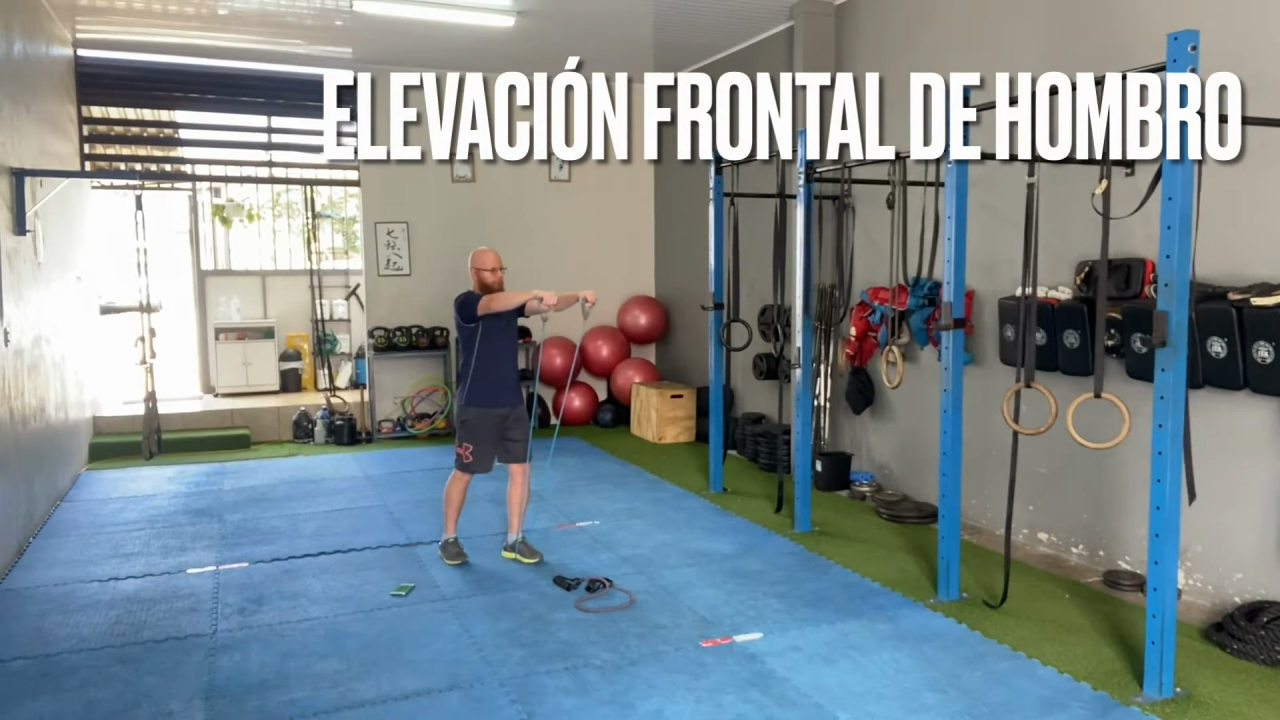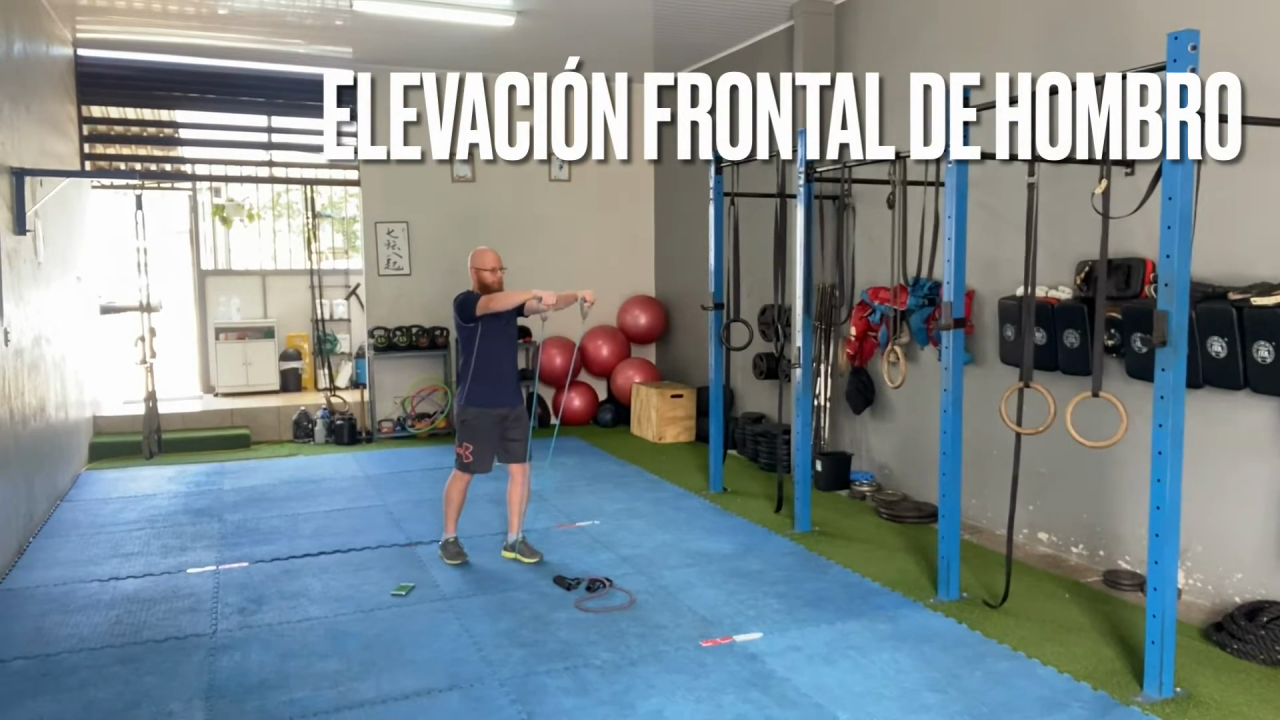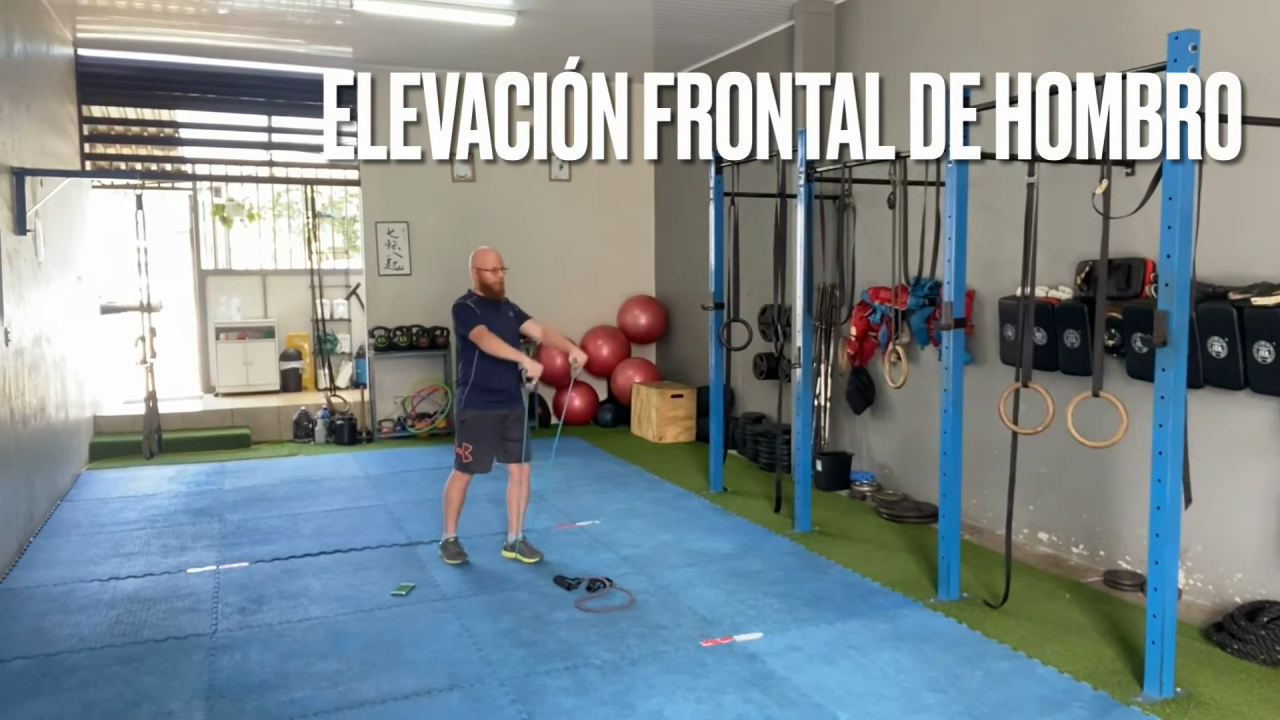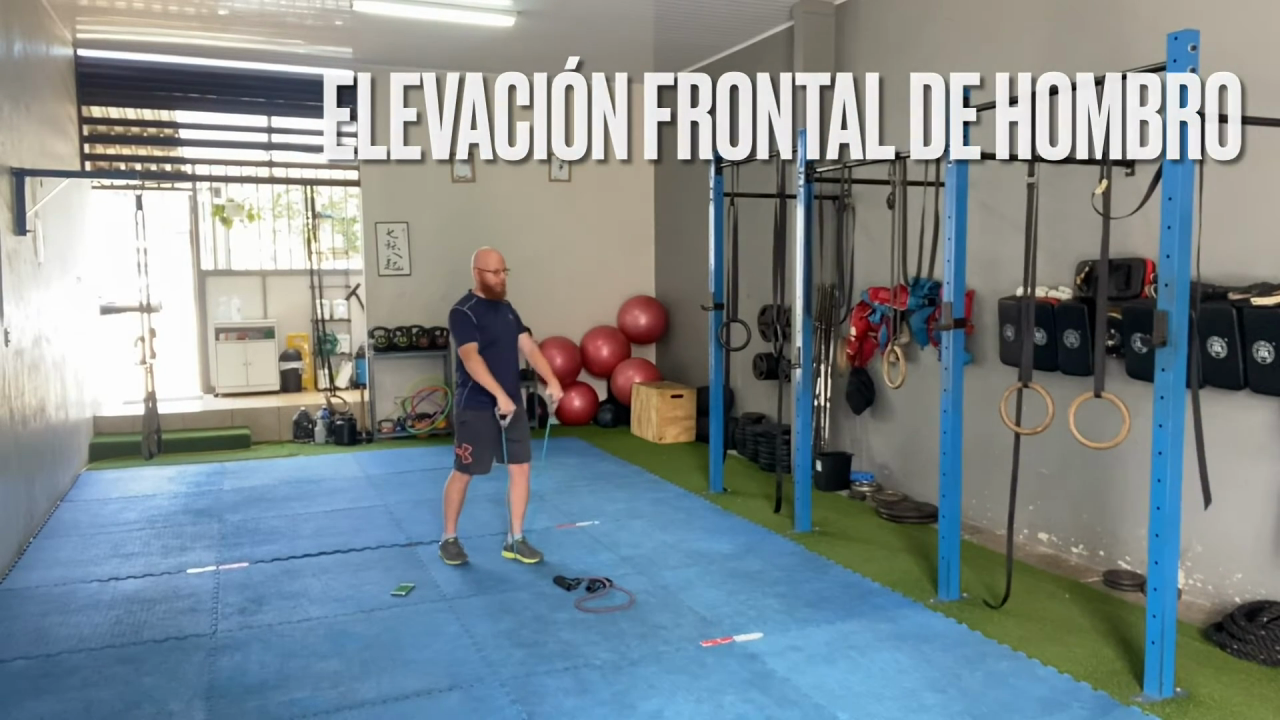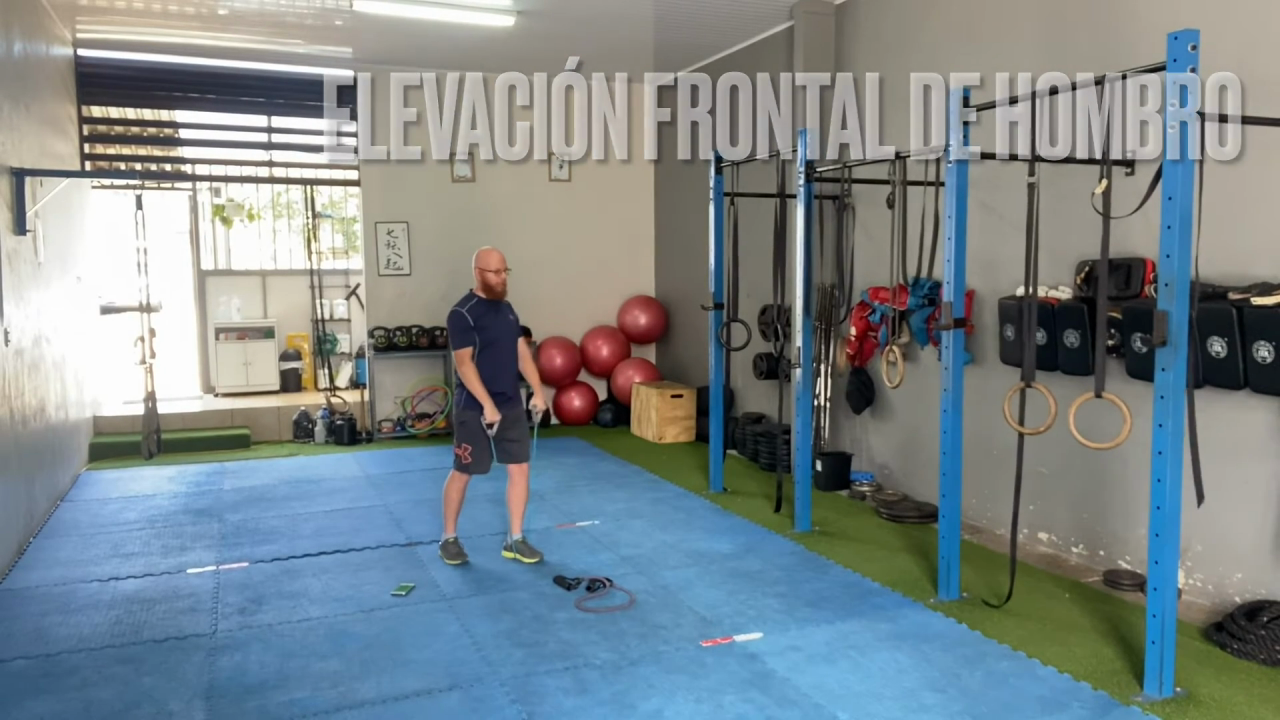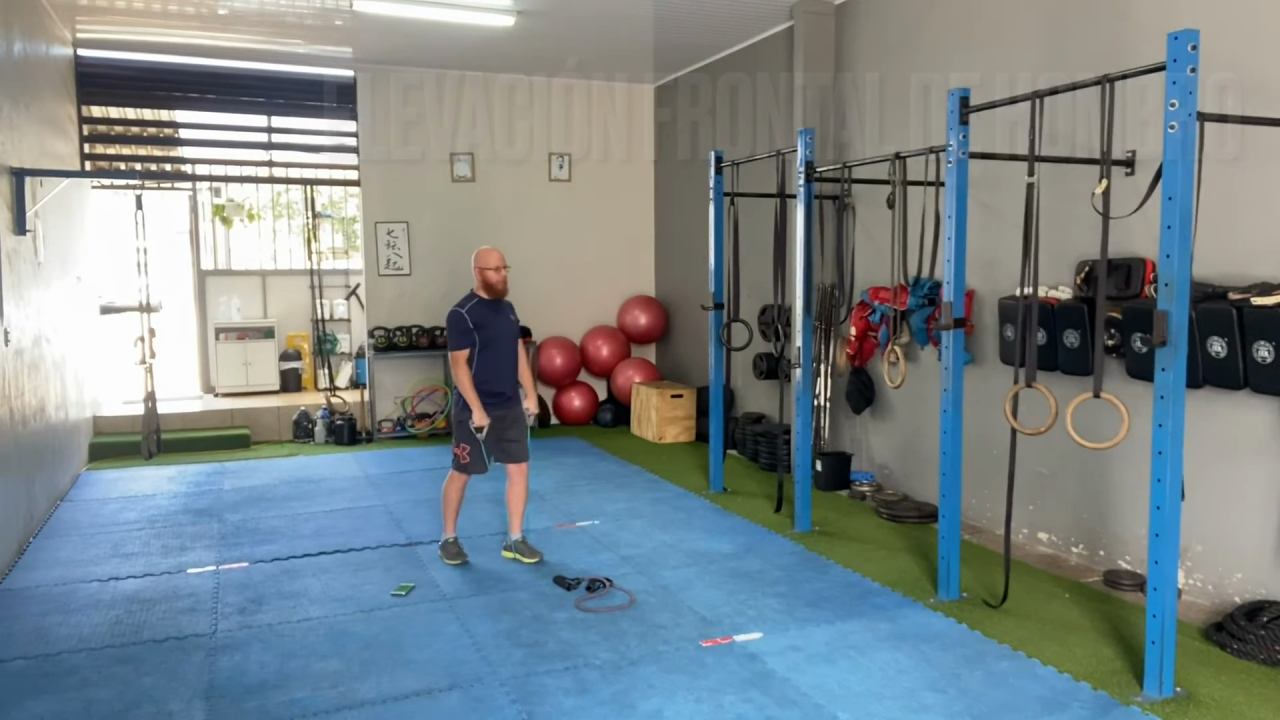
dt=0.4s
person 1, frame 1
left shoulder: (509, 303)
right shoulder: (465, 304)
left elbow: (546, 306)
right elbow: (493, 304)
left wrist: (576, 297)
right wrist: (536, 294)
left hip: (513, 403)
right hip: (476, 407)
left knee: (520, 469)
right knee: (463, 473)
left ankle: (514, 539)
right ankle: (449, 538)
person 1, frame 2
left shoulder: (509, 302)
right shoulder: (465, 303)
left elbow: (545, 305)
right elbow: (492, 304)
left wrist: (575, 297)
right wrist: (535, 294)
left hip: (512, 403)
right hip: (476, 407)
left knee: (520, 469)
right knee: (464, 473)
left ankle: (514, 539)
right ankle: (449, 538)
person 1, frame 3
left shoulder: (507, 306)
right shoulder: (464, 308)
left elbow: (539, 332)
right elbow: (484, 340)
left wrist: (570, 348)
right wrist: (524, 359)
left hip: (513, 404)
right hip: (476, 408)
left knee: (521, 469)
right knee: (463, 473)
left ankle: (514, 539)
right ankle: (449, 538)
person 1, frame 4
left shoulder: (506, 309)
right shoulder: (463, 312)
left elbow: (528, 346)
right elbow: (471, 358)
left wrist: (551, 380)
right wrist: (499, 395)
left hip: (513, 405)
right hip: (476, 409)
left knee: (520, 468)
right knee: (463, 473)
left ankle: (515, 539)
right ankle: (449, 538)
person 1, frame 5
left shoulder: (507, 308)
right shoulder: (462, 313)
left elbow: (522, 352)
right elbow: (464, 363)
left wrist: (538, 392)
right wrist: (487, 405)
left hip: (512, 406)
right hip: (475, 409)
left knee: (520, 469)
right knee: (462, 473)
left ankle: (515, 539)
right ankle: (448, 538)
person 1, frame 6
left shoulder: (508, 308)
right shoulder: (462, 314)
right elbow: (459, 365)
left wrist: (530, 395)
right wrist: (476, 409)
left hip: (510, 407)
right hip: (475, 410)
left knee: (519, 469)
right knee: (461, 473)
left ankle: (514, 539)
right ankle: (448, 538)
